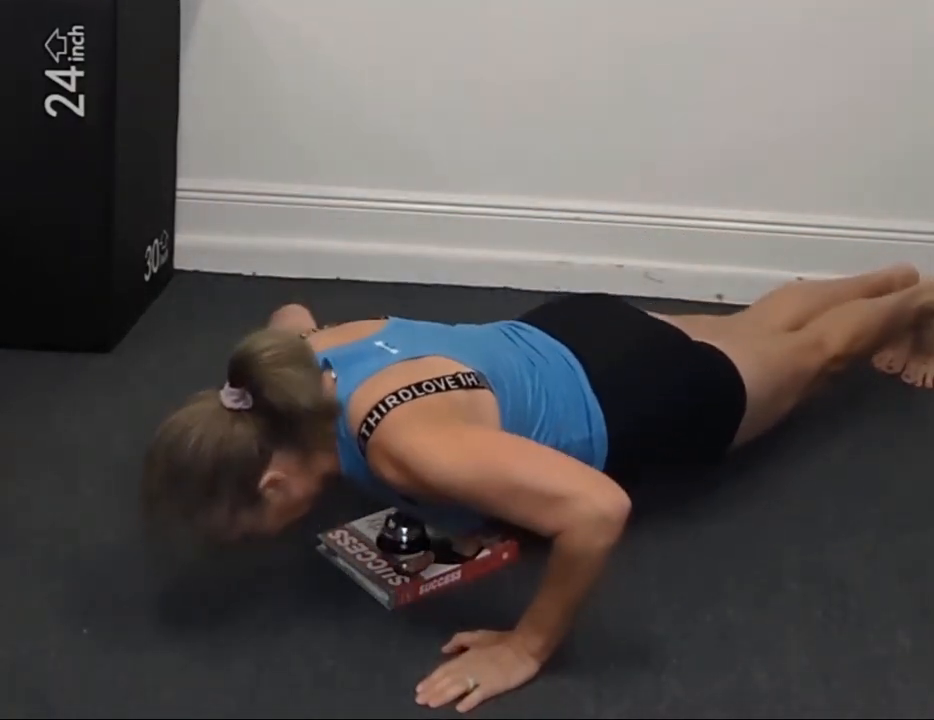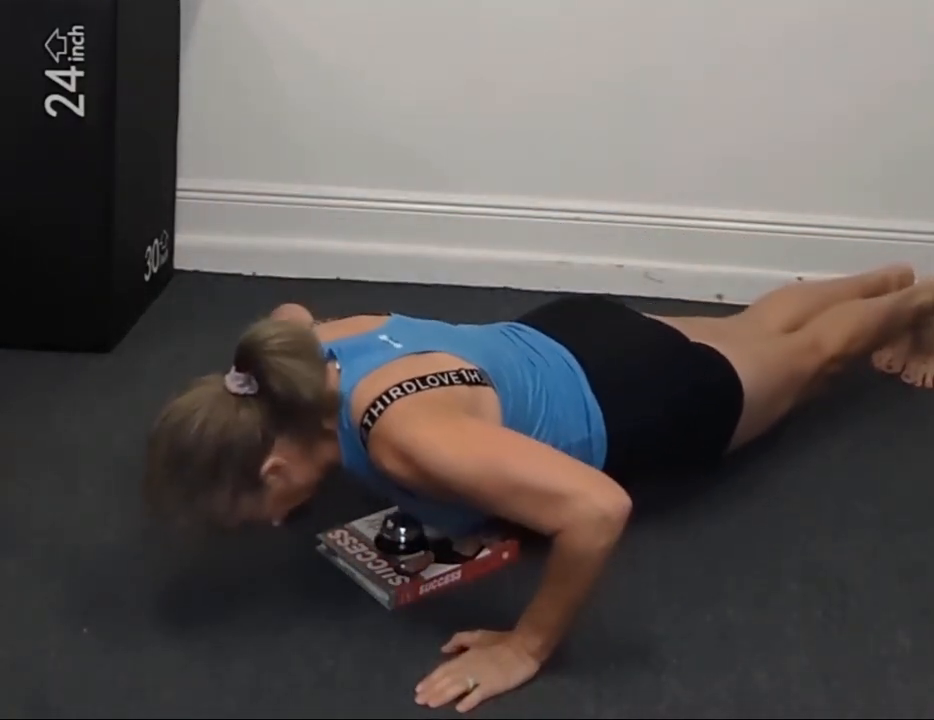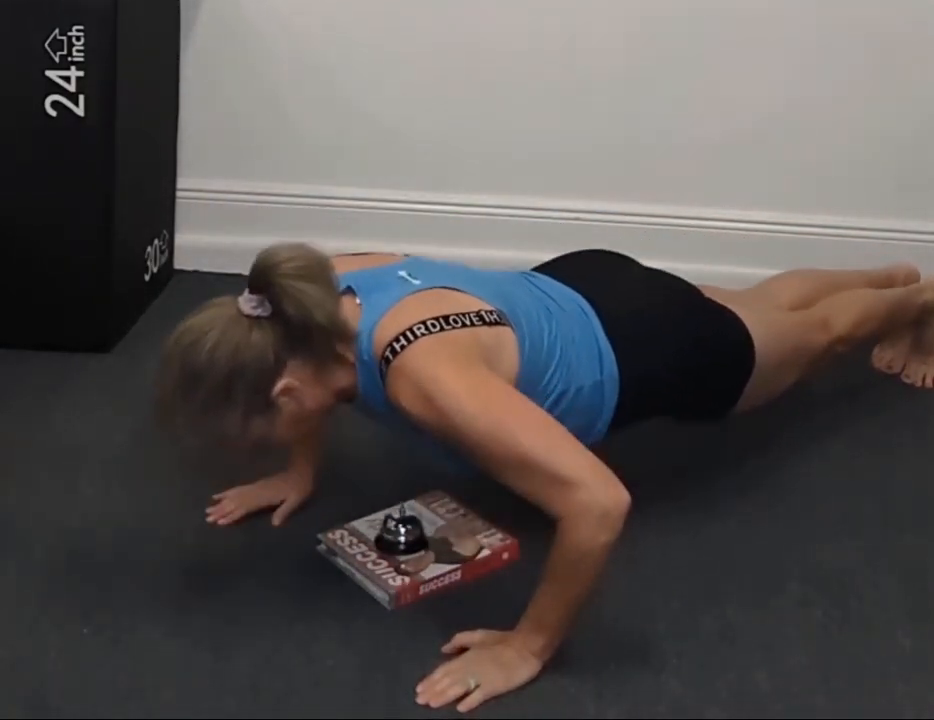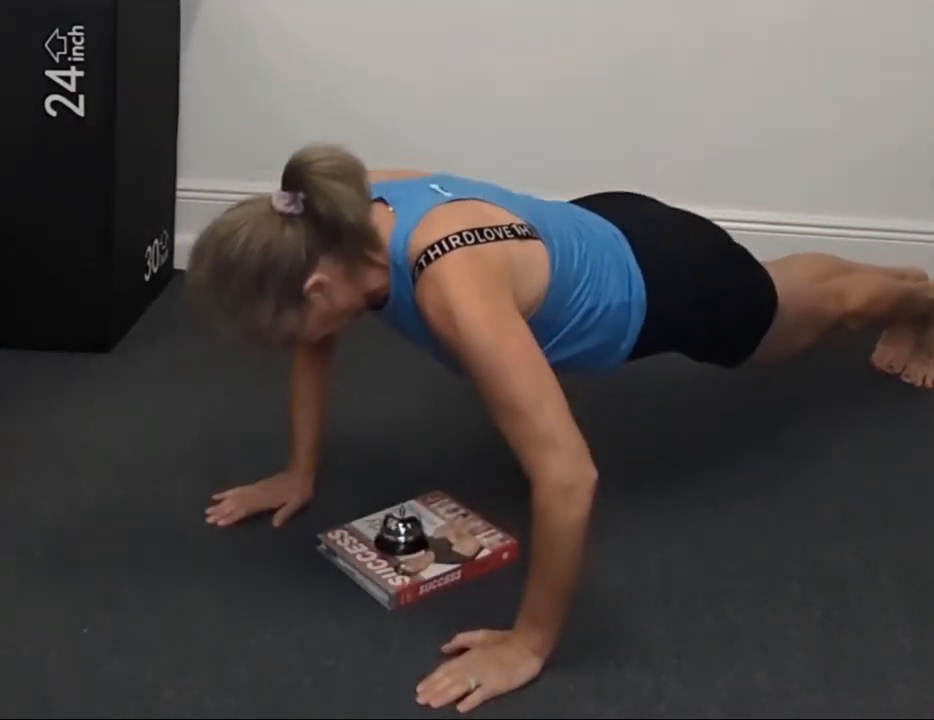
dt=0.3s
person 1, frame 1
left shoulder: (401, 444)
right shoulder: (303, 365)
left elbow: (600, 507)
right elbow: (291, 314)
left wrist: (527, 648)
right wrist: (298, 450)
left hip: (635, 403)
right hip: (565, 339)
left knee: (810, 351)
right knee: (752, 324)
person 1, frame 2
left shoulder: (404, 436)
right shoulder: (300, 362)
left elbow: (601, 509)
left wrist: (525, 647)
right wrist: (301, 453)
left hip: (632, 405)
right hip: (563, 339)
left knee: (805, 352)
right knee: (749, 327)
person 1, frame 3
left shoulder: (425, 375)
right shoulder: (319, 295)
left elbow: (602, 504)
left wrist: (527, 647)
right wrist: (301, 475)
left hip: (643, 354)
right hip: (575, 295)
left knee: (815, 331)
right knee: (764, 300)
person 1, frame 4
left shoulder: (452, 291)
right shoulder: (345, 218)
left elbow: (569, 477)
right elbow: (315, 338)
left wrist: (530, 643)
right wrist: (301, 471)
left hip: (669, 285)
right hip: (600, 237)
left knee: (827, 304)
right knee: (791, 283)
